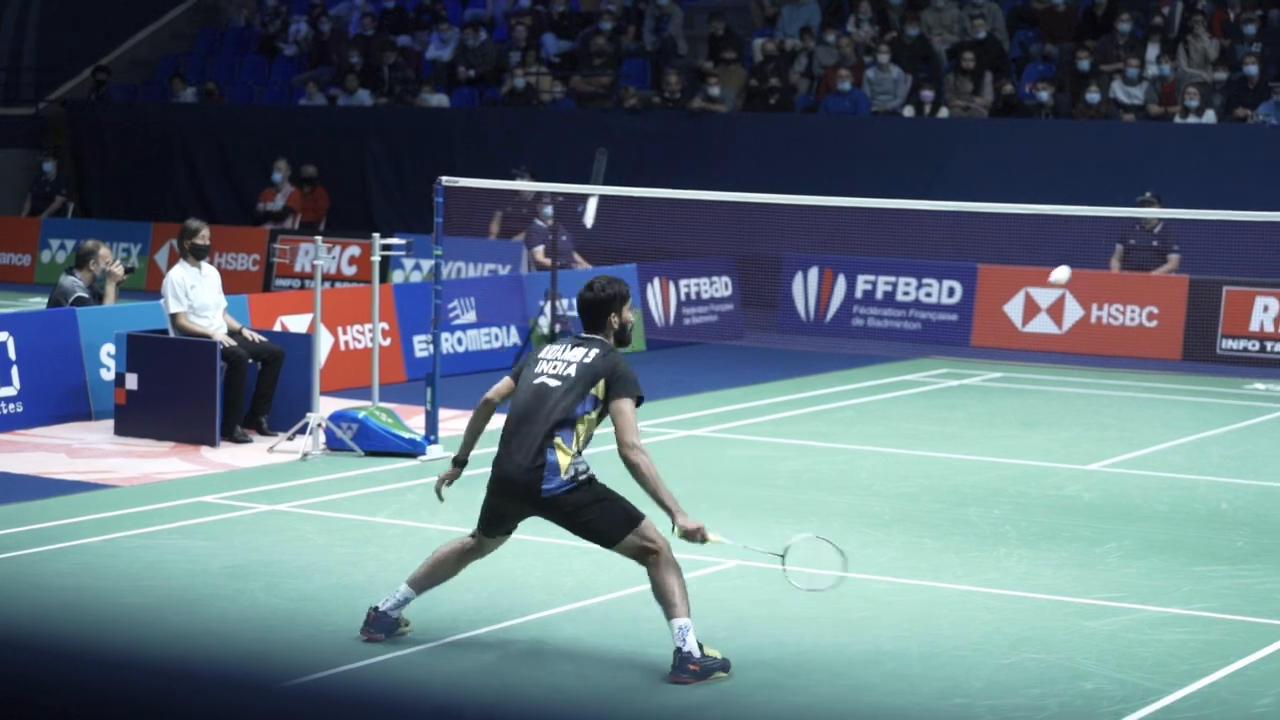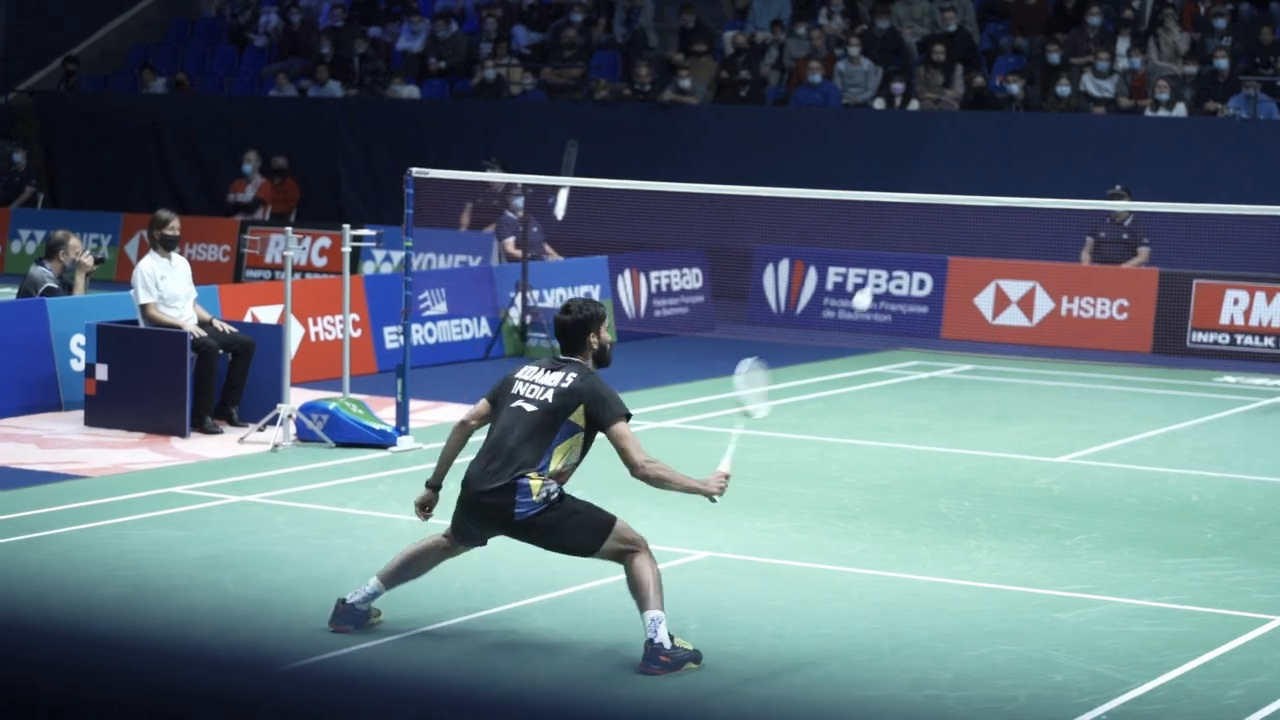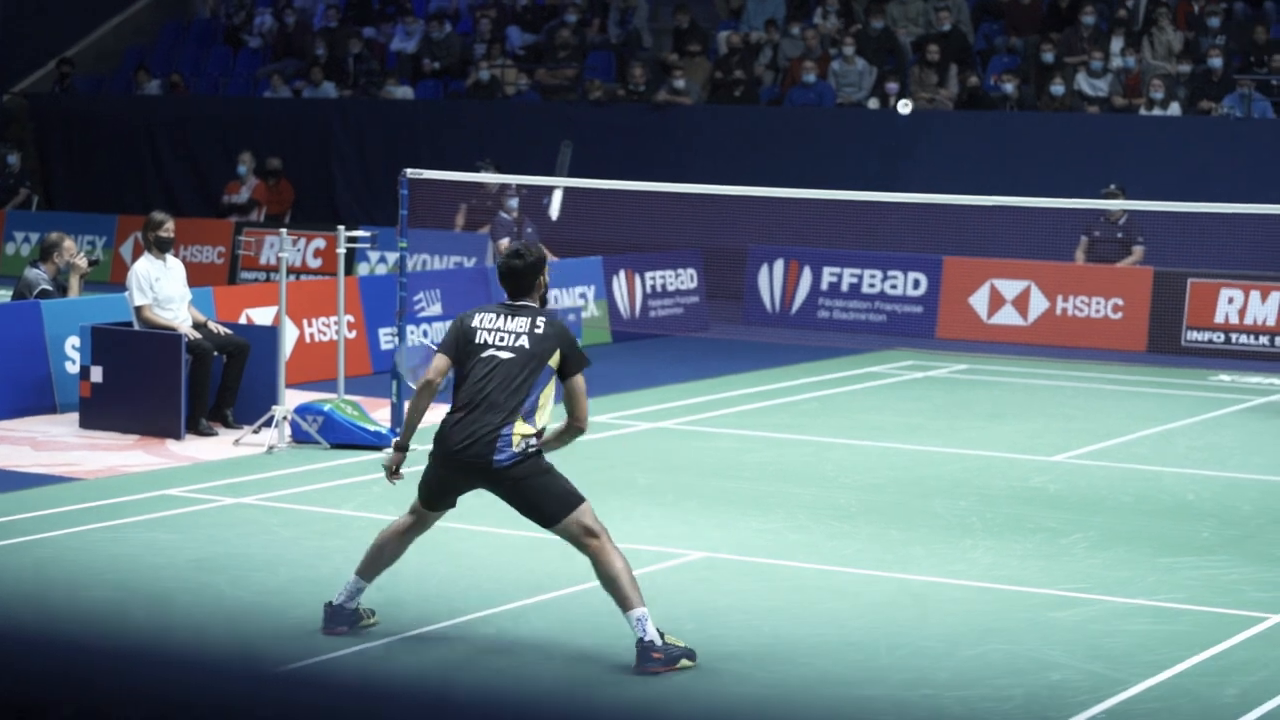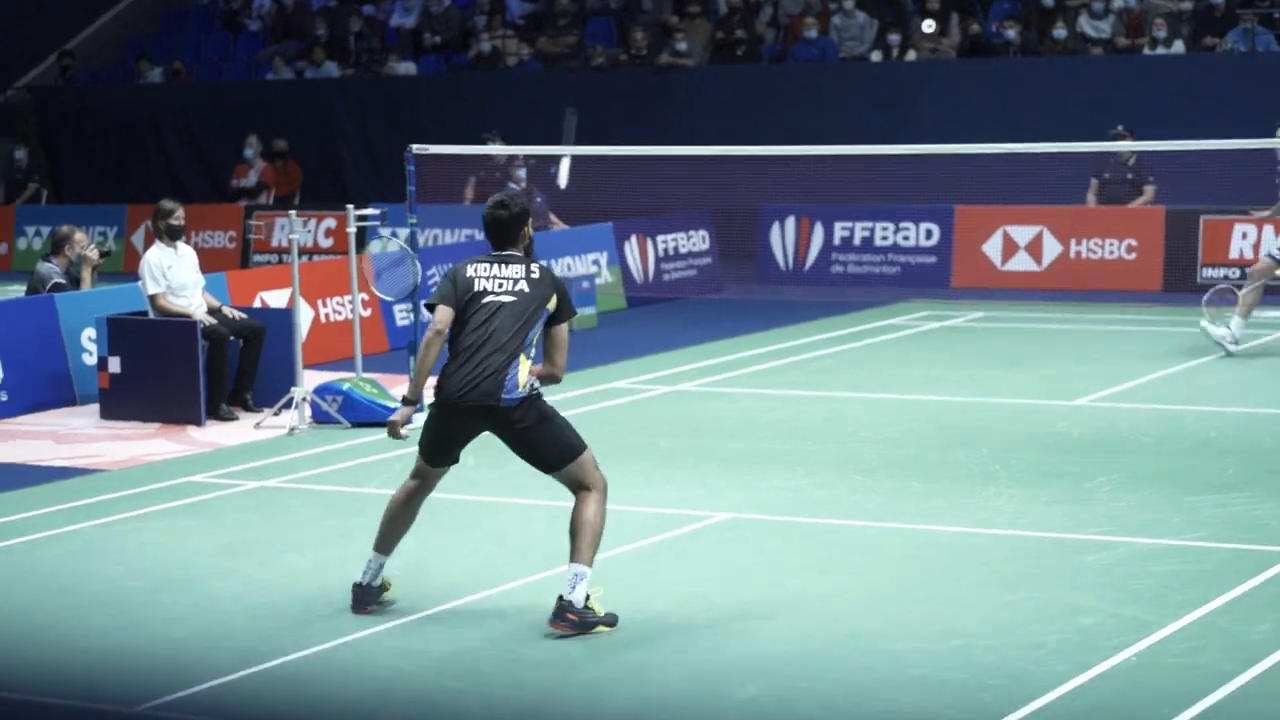
dt=0.2s
person 1, frame 1
left shoulder: (546, 350)
right shoulder: (615, 366)
left elbow: (489, 400)
right elbow: (631, 450)
left wrist: (459, 463)
right wrist: (678, 513)
left hip: (509, 477)
right hip: (558, 482)
left knee: (479, 543)
right knee: (655, 549)
left ankle: (384, 613)
right ankle: (687, 653)
person 1, frame 2
left shoulder: (523, 372)
right shoulder: (593, 389)
left elbow: (467, 423)
right elbow: (640, 465)
left wrist: (433, 485)
right wrist: (701, 486)
left hip: (478, 494)
right hip: (528, 504)
left knee: (448, 542)
right knee: (634, 548)
left ankle: (353, 604)
right ankle: (660, 645)
person 1, frame 3
left shoulder: (469, 321)
right shoulder: (557, 335)
left elbow: (428, 382)
right elbow: (578, 422)
left wrist: (401, 447)
right wrist: (542, 445)
left hip: (452, 449)
right hip: (509, 456)
left knee: (418, 518)
right knee: (595, 537)
left ankle: (342, 607)
right ankle: (651, 643)
person 1, frame 4
left shoulder: (459, 273)
right shoulder: (550, 282)
left elbow: (438, 331)
right elbow: (555, 370)
left wrist: (410, 403)
left hip: (454, 397)
right hip: (515, 399)
left knee: (419, 483)
right knee: (591, 487)
left ankle: (367, 585)
right ankle: (573, 603)
person 2, frame 1
left shoulder: (212, 272)
right shoulder: (176, 277)
right elbow: (180, 322)
left wrist: (241, 329)
right wrist: (212, 334)
left hip: (222, 336)
right hip: (196, 340)
left knee: (274, 352)
right knee: (239, 356)
left ankle: (256, 416)
right ankle: (231, 425)
person 2, frame 2
left shoulder: (182, 262)
right shoulder: (146, 267)
right elbow: (150, 313)
left wrist: (212, 320)
right wrist: (182, 324)
left hip: (193, 327)
left knee: (245, 344)
right knee: (209, 347)
left ankle: (227, 407)
right ankle: (202, 416)
person 2, frame 3
left shoulder: (177, 264)
right shoulder: (141, 269)
right elbow: (144, 315)
left wrist: (207, 322)
right wrist: (177, 326)
left hip: (187, 329)
right hip: (161, 333)
left knee: (239, 345)
right knee: (204, 349)
left ankle: (222, 409)
right ankle: (197, 417)
person 2, frame 4
left shoulder: (188, 251)
right shoulder: (153, 258)
right elbow: (159, 303)
left wrist: (221, 307)
right wrist: (191, 313)
left hip: (202, 315)
right hip: (177, 320)
left knee: (255, 329)
right knee: (220, 334)
left ankle: (241, 393)
right ankle: (216, 403)
